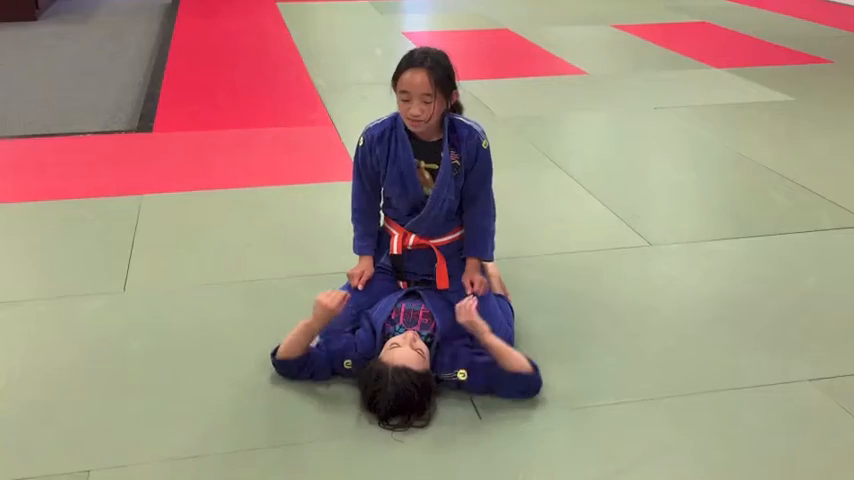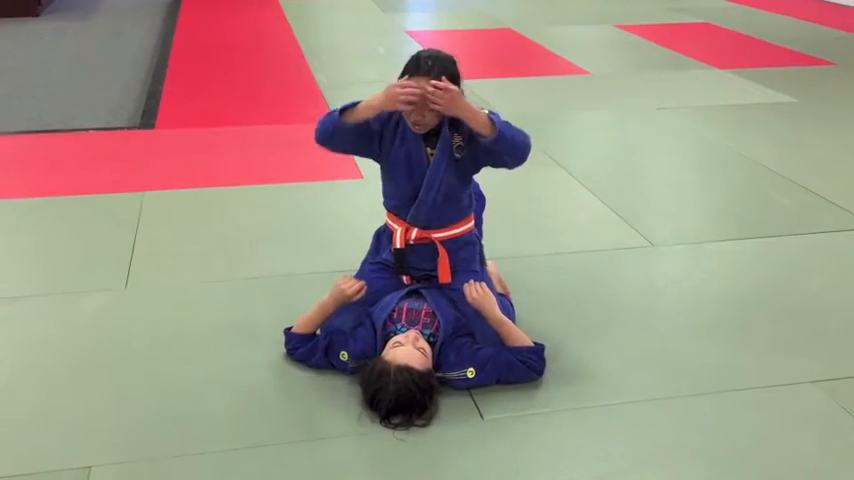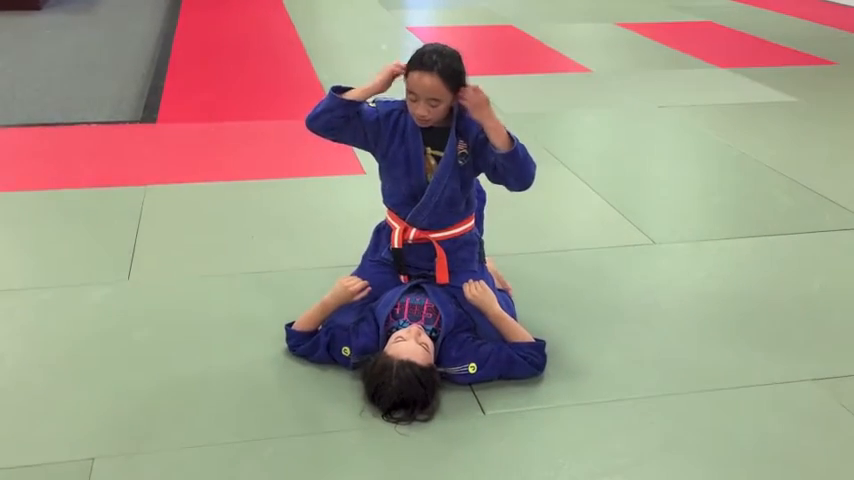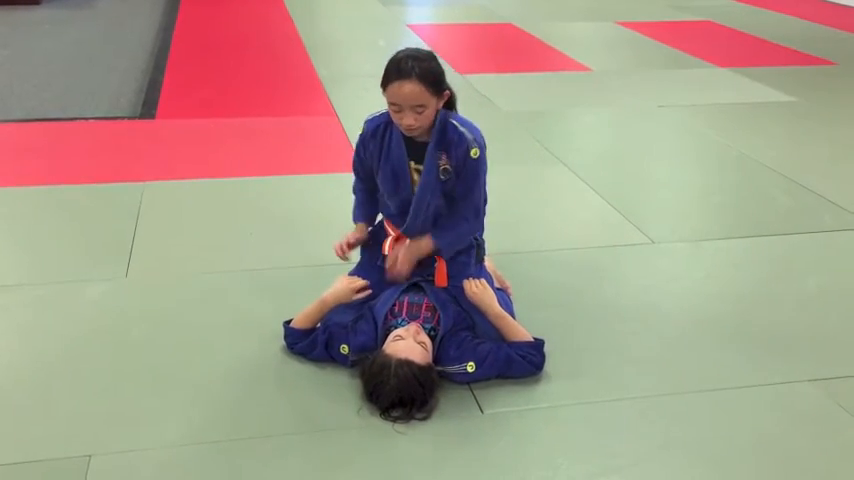
dt=0.7s
person 1, frame 1
left shoulder: (471, 141)
right shoulder: (376, 139)
left elbow: (480, 207)
right elbow: (365, 202)
left wrist: (474, 265)
right wrist: (365, 255)
left hip: (453, 253)
right hip: (395, 249)
person 1, frame 2
left shoulder: (468, 126)
right shoulder: (387, 123)
left elbow: (518, 150)
right elbow: (328, 133)
left wrist: (466, 113)
right wrist: (377, 105)
left hip: (454, 250)
right hip: (396, 246)
left knee: (496, 339)
right knee: (339, 334)
person 1, frame 3
left shoulder: (474, 129)
right shoulder: (387, 120)
left elbow: (521, 178)
right elbow: (319, 121)
left wrist: (489, 121)
right wrist: (372, 89)
left hip: (456, 251)
right hip: (395, 245)
left ankle: (484, 272)
person 1, frame 4
left shoulder: (465, 143)
right shoulder: (374, 132)
left elbow: (467, 218)
left wrist: (417, 250)
right wrist: (361, 228)
left hip: (451, 254)
right hip: (392, 244)
left ankle: (480, 268)
person 2, frame 1
left shoulder: (360, 352)
right shoulder: (450, 364)
left elbow: (287, 363)
right elbow: (528, 381)
left wrist: (314, 321)
right wrist: (483, 334)
right ankle: (489, 273)
person 2, frame 2
left shoulder: (360, 351)
right shoulder: (455, 364)
left elbow: (298, 342)
right elbow: (531, 362)
left wrist: (331, 301)
right wrist: (492, 312)
person 2, frame 3
left shoulder: (361, 346)
right shoulder: (457, 361)
left elbow: (299, 339)
right elbow: (533, 357)
left wrist: (331, 300)
right wrist: (492, 309)
person 2, frame 4
left shoulder: (360, 344)
right shoulder: (455, 360)
left elbow: (297, 337)
right elbow: (532, 357)
left wrist: (330, 298)
right wrist: (492, 307)
